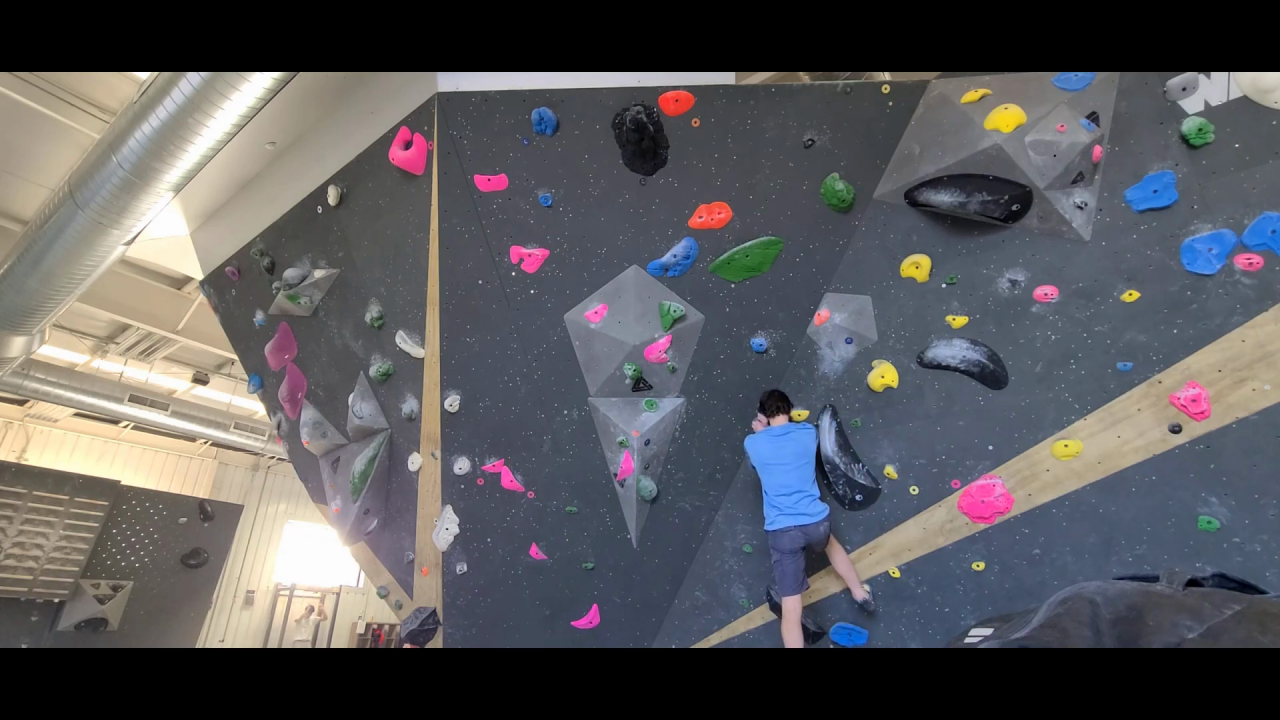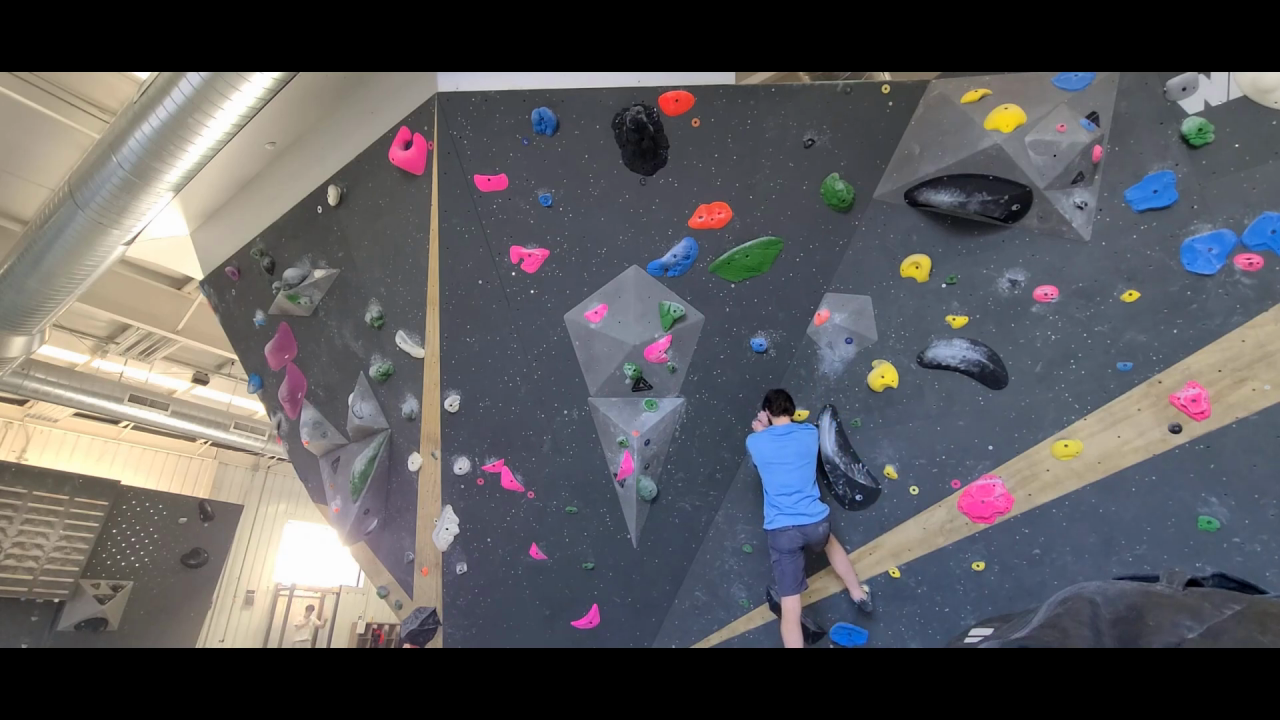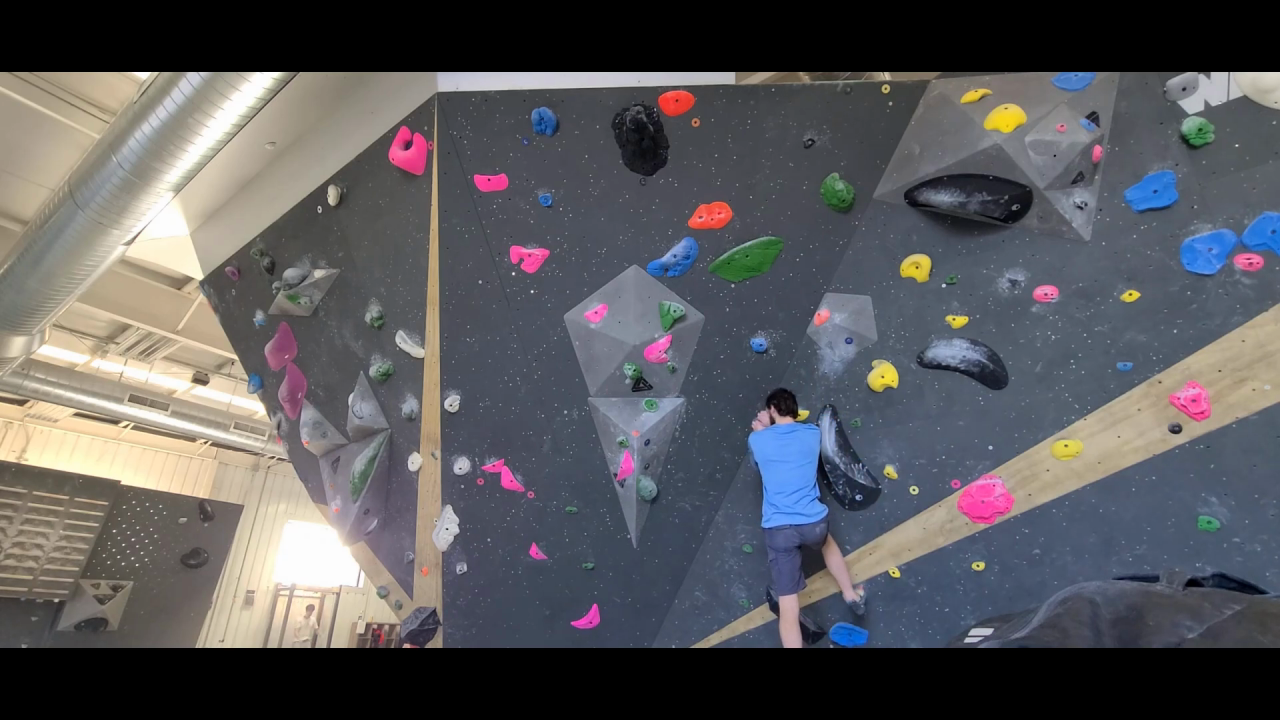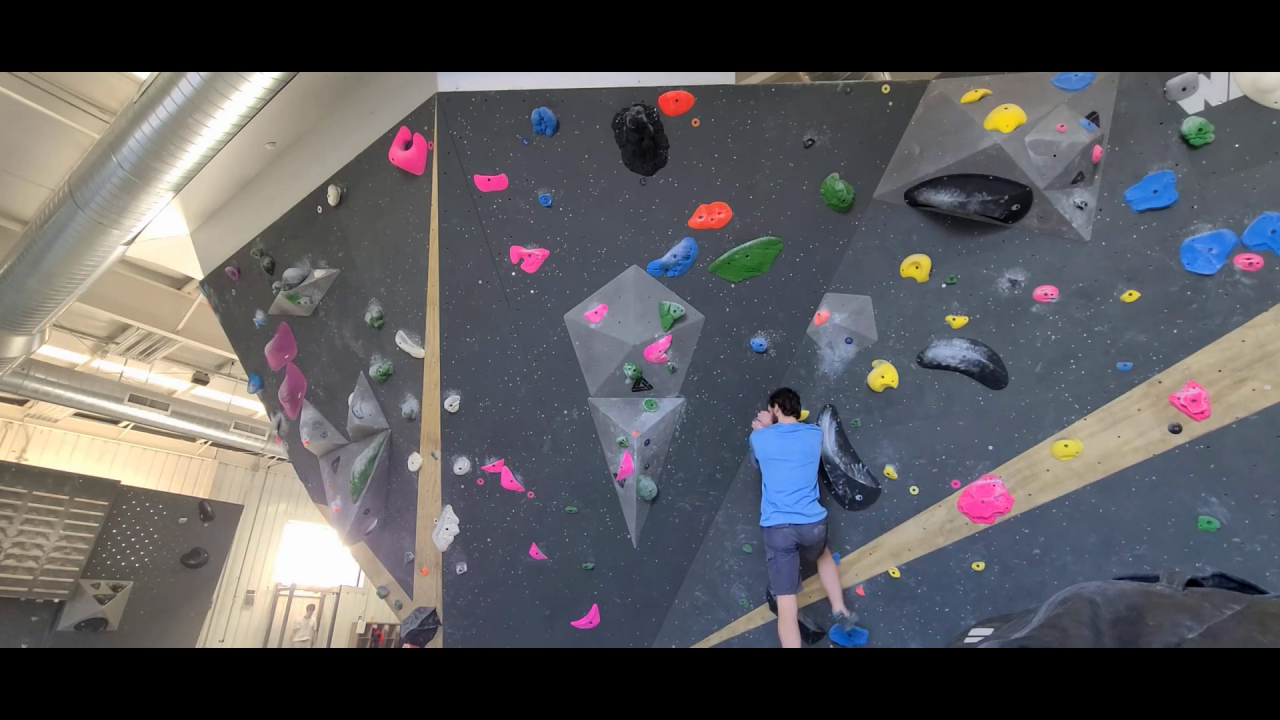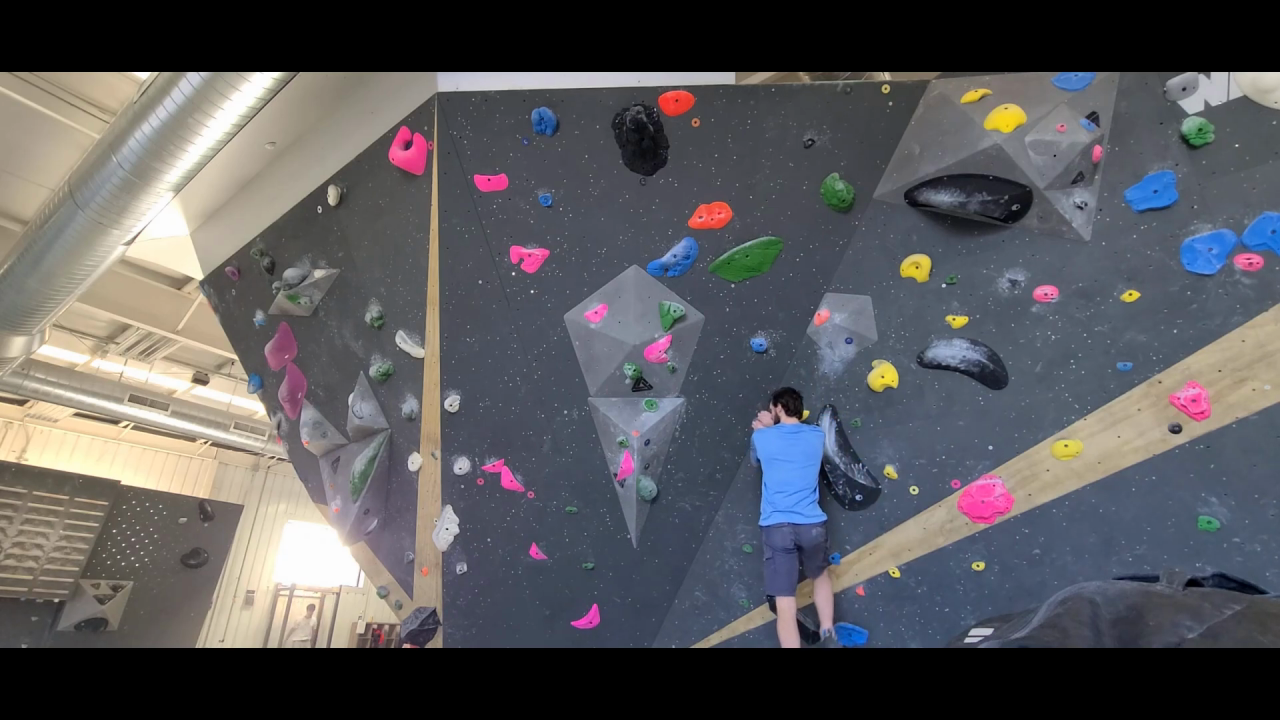
dt=0.1s
person 1, frame 1
left shoulder: (752, 443)
right shoulder: (808, 432)
left hip: (782, 530)
right hip: (817, 522)
left knee: (790, 607)
right knee: (829, 543)
right ankle: (860, 593)
person 1, frame 2
left shoulder: (754, 441)
right shoulder: (810, 432)
right wrist: (770, 427)
left hip: (781, 529)
right hip: (816, 522)
left knee: (790, 606)
right knee: (830, 542)
right ankle: (858, 594)
person 1, frame 3
left shoulder: (757, 439)
right shoulder: (812, 433)
left hip: (779, 529)
right hip: (814, 522)
left knee: (788, 606)
right knee: (827, 543)
right ankle: (852, 595)
person 1, frame 4
left shoulder: (759, 437)
right shoulder: (815, 435)
left hip: (778, 527)
right hip: (813, 524)
left knee: (786, 605)
right knee: (821, 554)
right ankle: (840, 612)
person 1, frame 5
left shoulder: (761, 437)
right shoulder: (817, 435)
left hip: (777, 527)
right hip: (813, 525)
left knee: (785, 607)
right knee: (819, 573)
right ankle: (828, 632)
